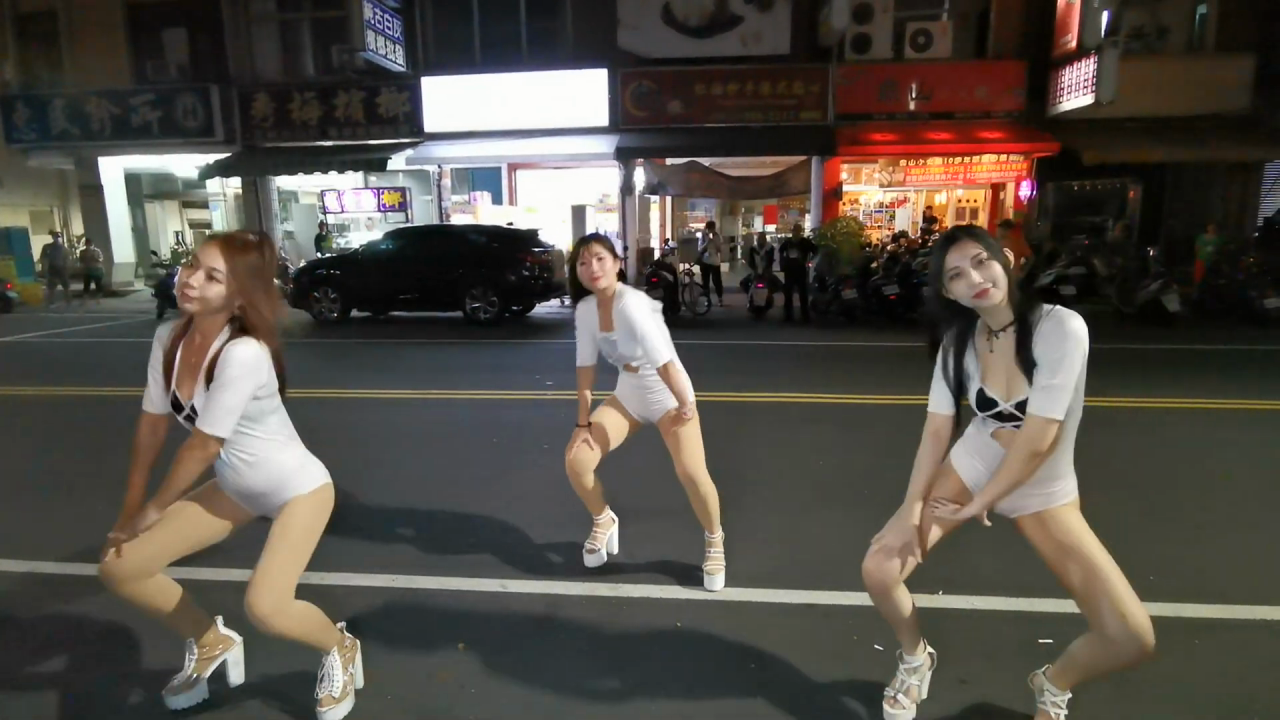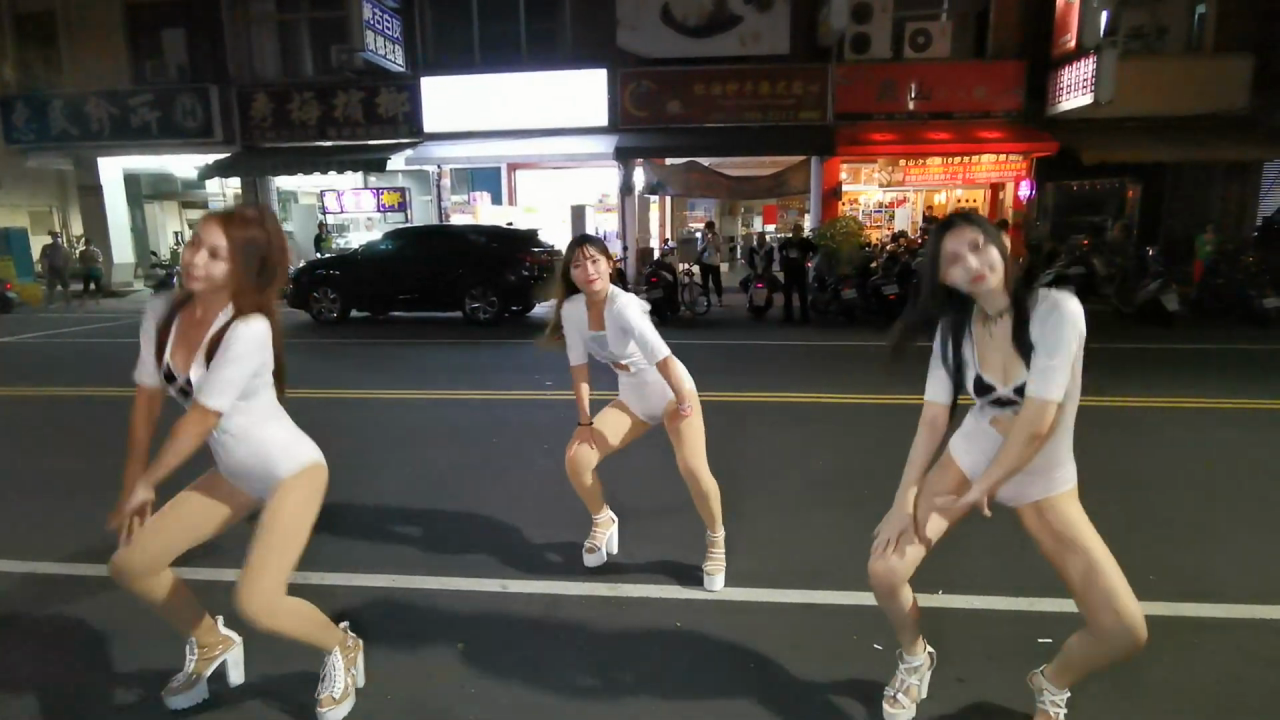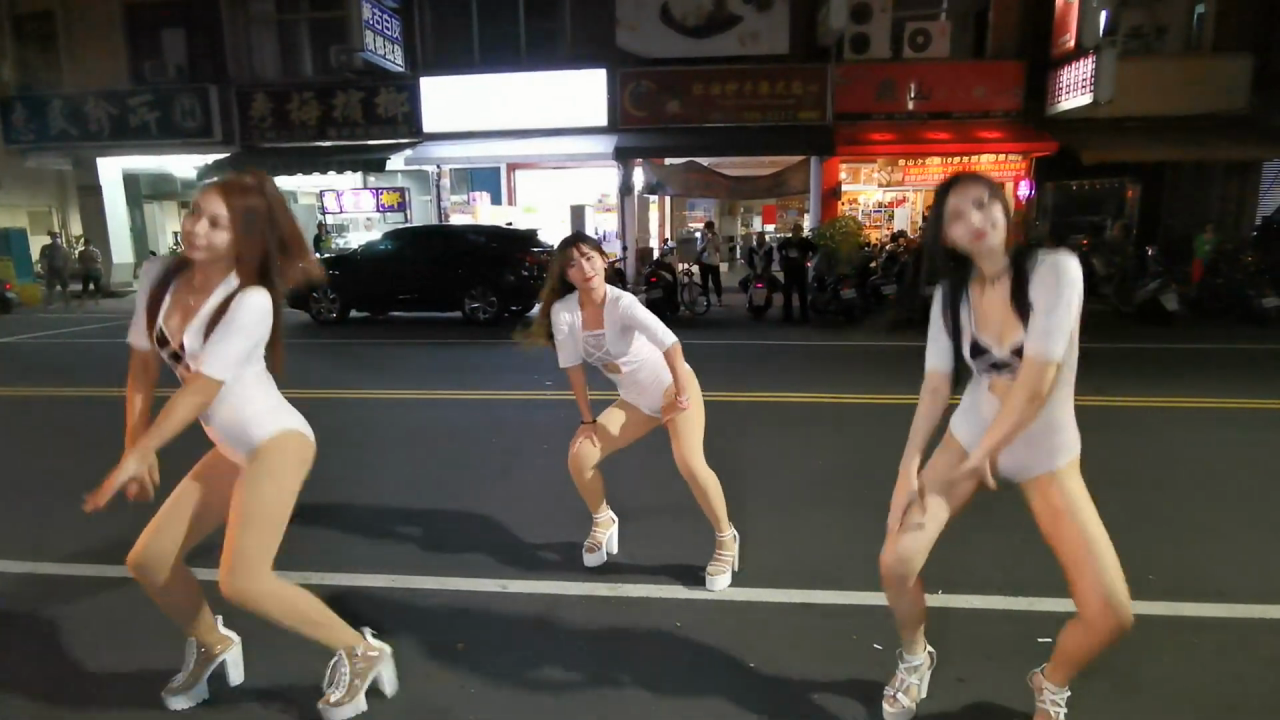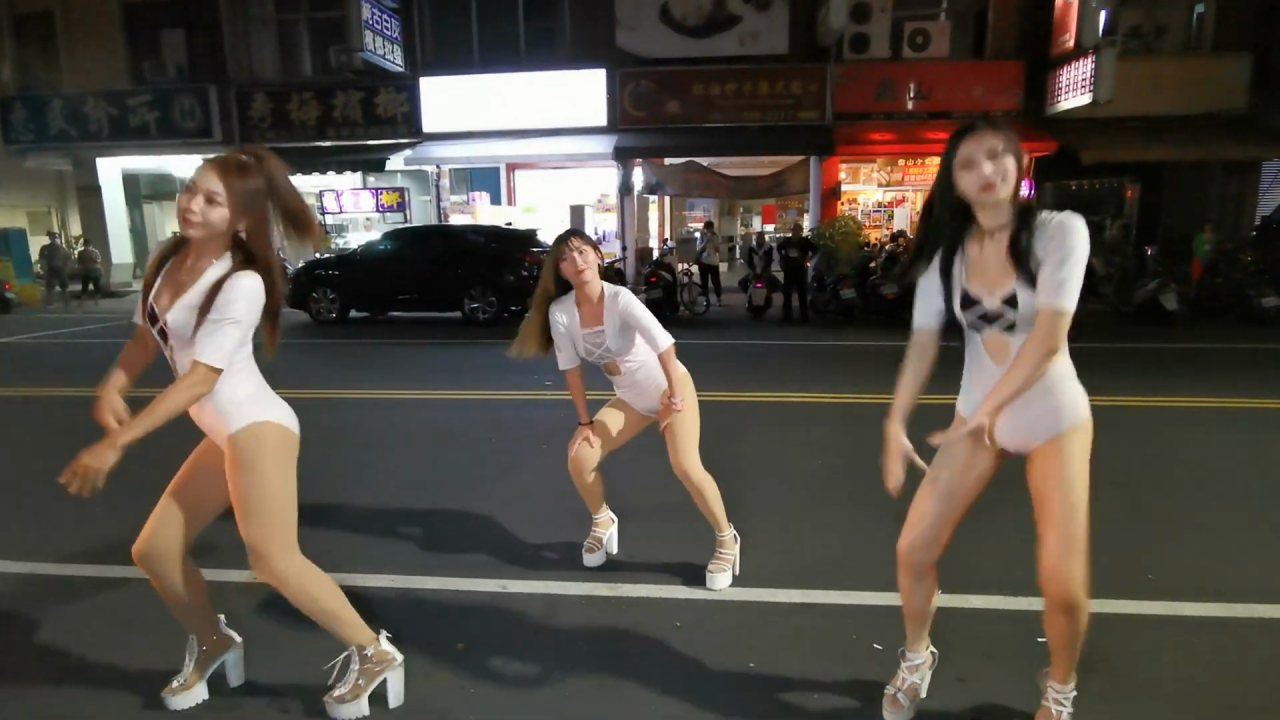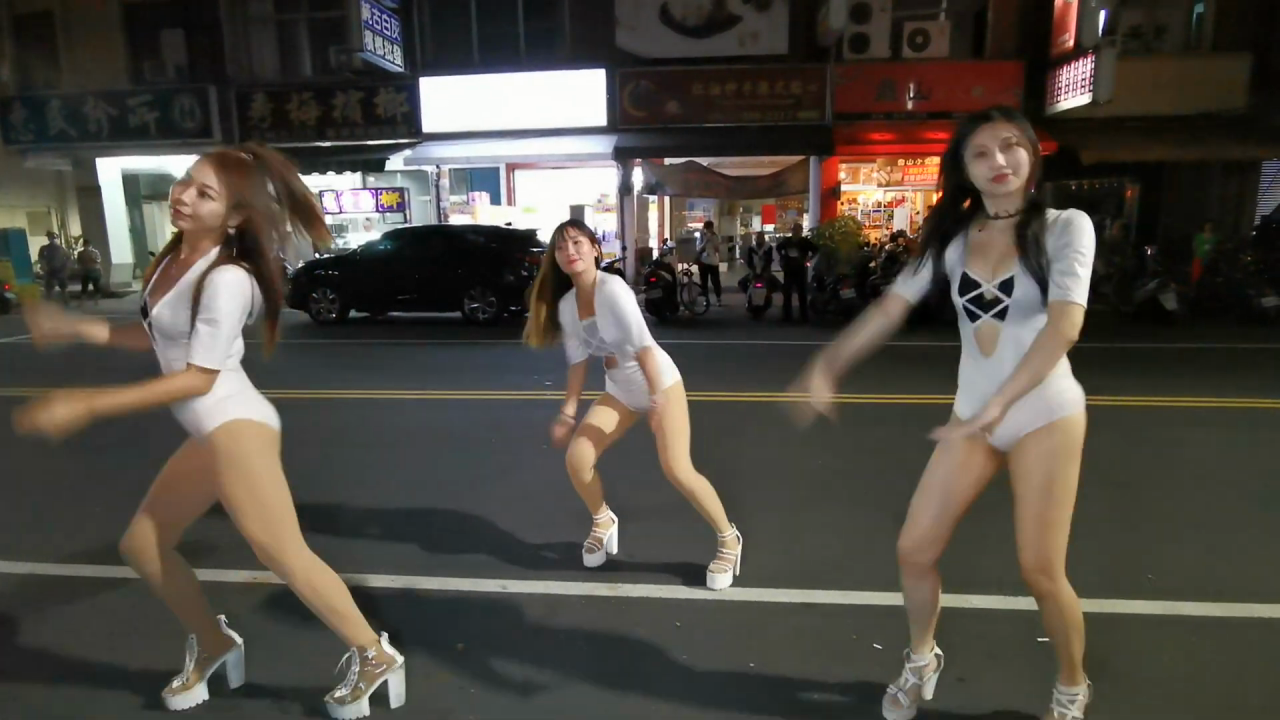
dt=0.1s
person 1, frame 1
left shoulder: (1061, 327)
right shoulder: (957, 342)
left elbow: (1039, 436)
right elbow: (937, 431)
left wrist: (981, 502)
right wrist: (910, 508)
left hip: (1046, 496)
right hip: (970, 470)
left knee: (1133, 637)
right knee: (878, 568)
right ankle: (914, 660)
person 1, frame 2
left shoulder: (1058, 311)
right shoulder: (953, 328)
left elbow: (1040, 419)
right elbow: (933, 419)
left wrist: (980, 491)
right wrist: (903, 502)
left hip: (1044, 483)
right hip: (966, 460)
left knee: (1125, 630)
right knee: (885, 568)
right ankle: (914, 663)
person 1, frame 3
left shoulder: (1056, 271)
right shoulder: (951, 297)
left elbow: (1037, 380)
right elbow: (935, 387)
left wrist: (984, 453)
right wrist: (908, 469)
left hip: (1048, 457)
right hip: (970, 436)
left knee: (1110, 611)
right knee: (896, 561)
right ankle: (914, 659)
person 1, frame 4
left shoulder: (1061, 228)
right shoulder: (945, 256)
left elbow: (1047, 332)
right elbow: (920, 346)
left wrist: (986, 412)
right wrist: (894, 425)
left hip: (1056, 418)
right hip: (977, 416)
left knee: (1060, 582)
right knee: (914, 550)
right ankle: (915, 658)
person 1, frame 5
left shoulder: (1067, 227)
right shoulder: (951, 240)
left elbow: (1064, 326)
right elbow: (890, 307)
left wrist: (997, 407)
right wrist: (826, 366)
left hip: (1045, 415)
right hip: (970, 414)
left knee: (1041, 571)
right knee: (915, 548)
right ankle: (921, 659)
person 2, frame 1
left shoulder: (242, 355)
right shoulder: (169, 338)
left elbow: (204, 445)
right elbow: (152, 425)
left wrist: (151, 511)
right wrist: (131, 507)
left hip: (299, 490)
right hip: (237, 490)
left knee: (265, 606)
right knee: (119, 568)
left ankle: (339, 648)
right ankle: (211, 643)
person 2, frame 2
left shoulder: (247, 331)
right shoulder: (164, 314)
left elbow: (199, 420)
right elbow: (145, 402)
left wrist: (144, 488)
right wrist: (137, 488)
left hip: (291, 470)
right hip: (236, 473)
left knee: (257, 603)
right knee: (130, 566)
left ankle: (343, 648)
right ankle: (212, 646)
person 2, frame 3
left shoulder: (249, 302)
right shoulder: (159, 276)
left elbow: (199, 391)
right elbow: (141, 366)
left wrist: (132, 458)
right wrist: (135, 444)
left hip: (278, 441)
right hip: (233, 452)
left knee: (242, 581)
right knee: (147, 562)
left ankle: (358, 652)
right ankle: (212, 644)
person 2, frame 4
left shoulder: (241, 282)
right shoulder: (167, 258)
left elbow: (200, 378)
right elbow: (148, 338)
left wrist: (115, 442)
right wrist: (113, 383)
left hip: (257, 426)
right hip: (226, 435)
left knee: (274, 564)
right knee: (152, 552)
left ankle: (373, 655)
right ankle: (212, 644)
person 2, frame 5
left shoulder: (227, 278)
right shoulder: (173, 257)
left elbow: (198, 379)
right elbow: (146, 337)
left wrist: (87, 405)
right wrist: (76, 327)
left hip: (237, 425)
right hip: (208, 433)
left knee: (285, 555)
right knee: (140, 545)
left ankle: (373, 656)
right ankle: (212, 644)
person 3, frame 1
left shoulder: (631, 304)
right shoulder: (586, 310)
left elbow: (663, 358)
right elbow: (585, 367)
left wrist: (685, 403)
right wrist: (583, 421)
left hip: (670, 398)
right hip: (627, 398)
left knee: (692, 472)
right knee: (576, 461)
left ankle: (714, 543)
right ankle: (604, 523)
person 3, frame 2
left shoulder: (622, 304)
right shoulder: (571, 310)
left elbow: (660, 354)
right elbow: (579, 368)
left wrist: (680, 400)
right wrist: (585, 421)
left hip: (673, 393)
right hip: (632, 401)
left knee: (693, 466)
right knee: (577, 460)
left ankle: (716, 541)
right ankle: (603, 523)
person 3, frame 3
left shoulder: (622, 303)
right shoulder: (562, 311)
left elbow: (669, 342)
right elbow: (574, 367)
left wrist: (680, 392)
right wrist: (588, 419)
left hip: (673, 385)
right hip: (635, 399)
left knee: (691, 464)
right knee: (579, 457)
left ankle: (725, 541)
right ankle: (604, 522)
person 3, frame 4
left shoulder: (620, 299)
right shoulder: (559, 312)
left elbow: (665, 345)
right elbow: (572, 369)
left wrist: (672, 395)
right wrist: (584, 419)
left hip: (668, 383)
right hip: (630, 395)
left knee: (686, 466)
right knee: (580, 458)
left ankle: (726, 539)
right ankle: (603, 522)
person 3, frame 5
left shoulder: (613, 288)
right shoulder: (566, 305)
left elbow: (642, 344)
right elbow: (578, 362)
left wrist: (656, 396)
right wrist: (568, 412)
left hip: (661, 384)
right hip: (619, 392)
left knee: (678, 470)
right knee: (577, 458)
left ankle: (728, 539)
right ankle: (603, 522)
